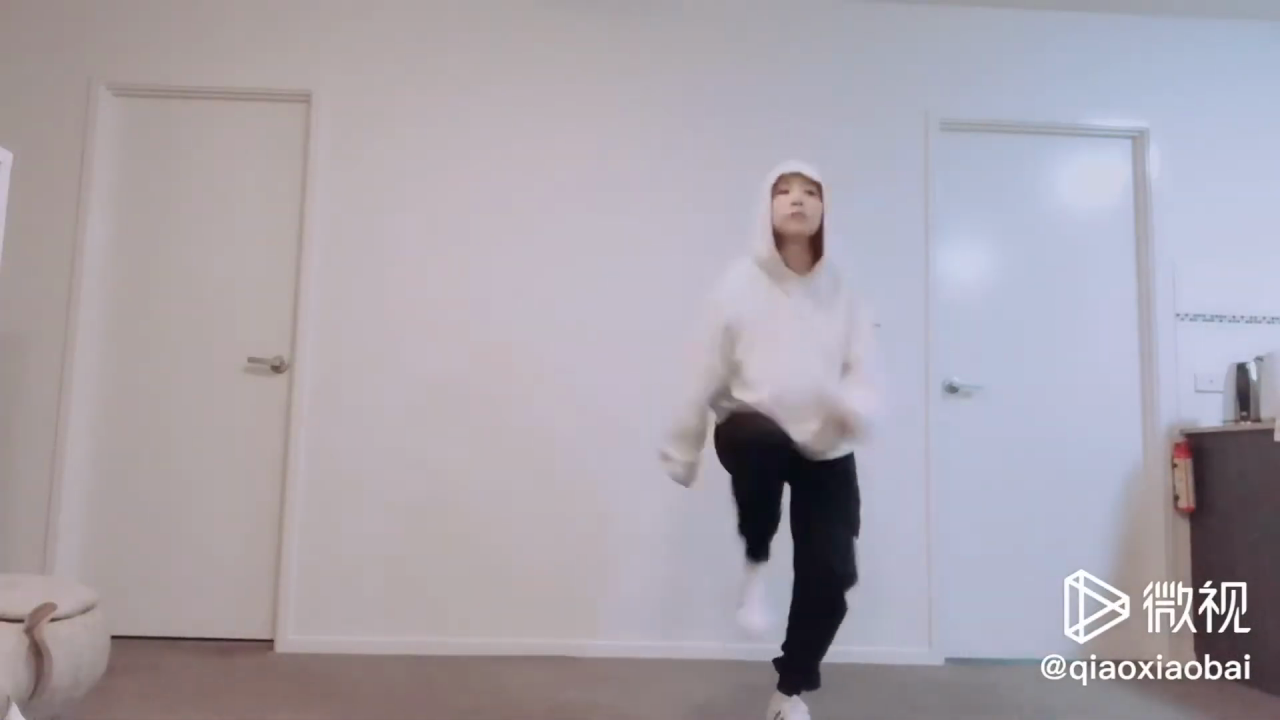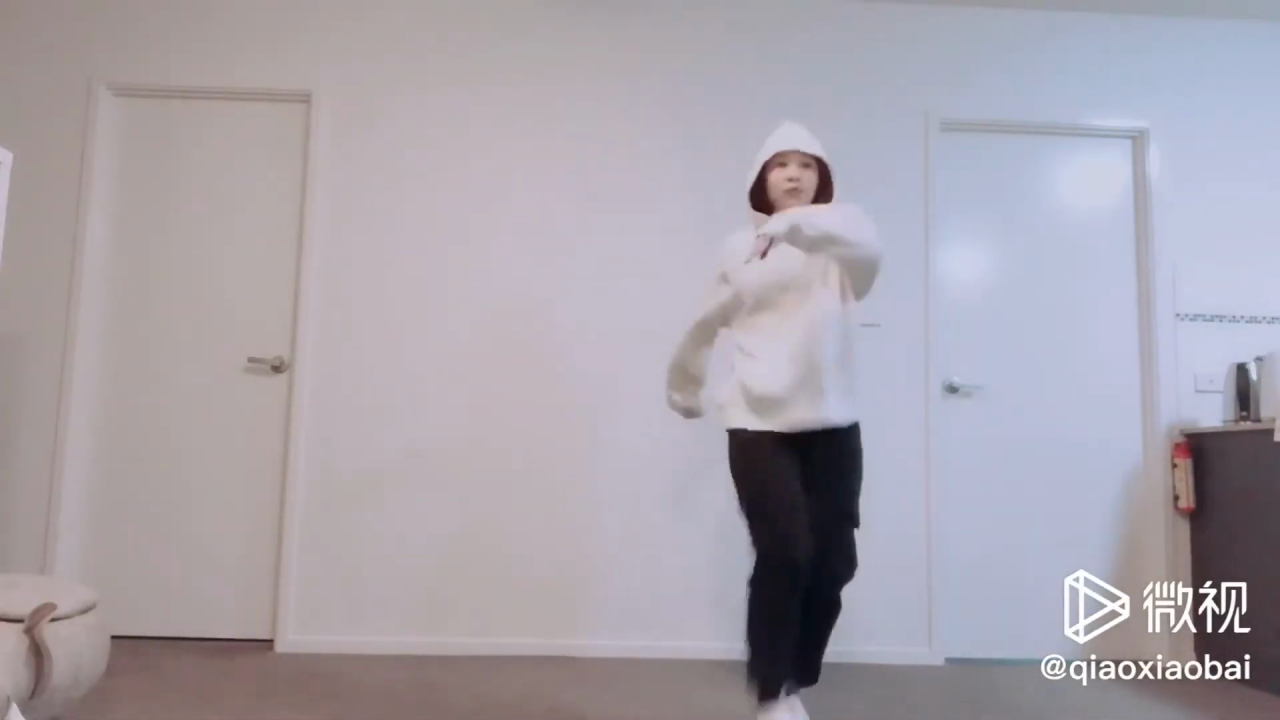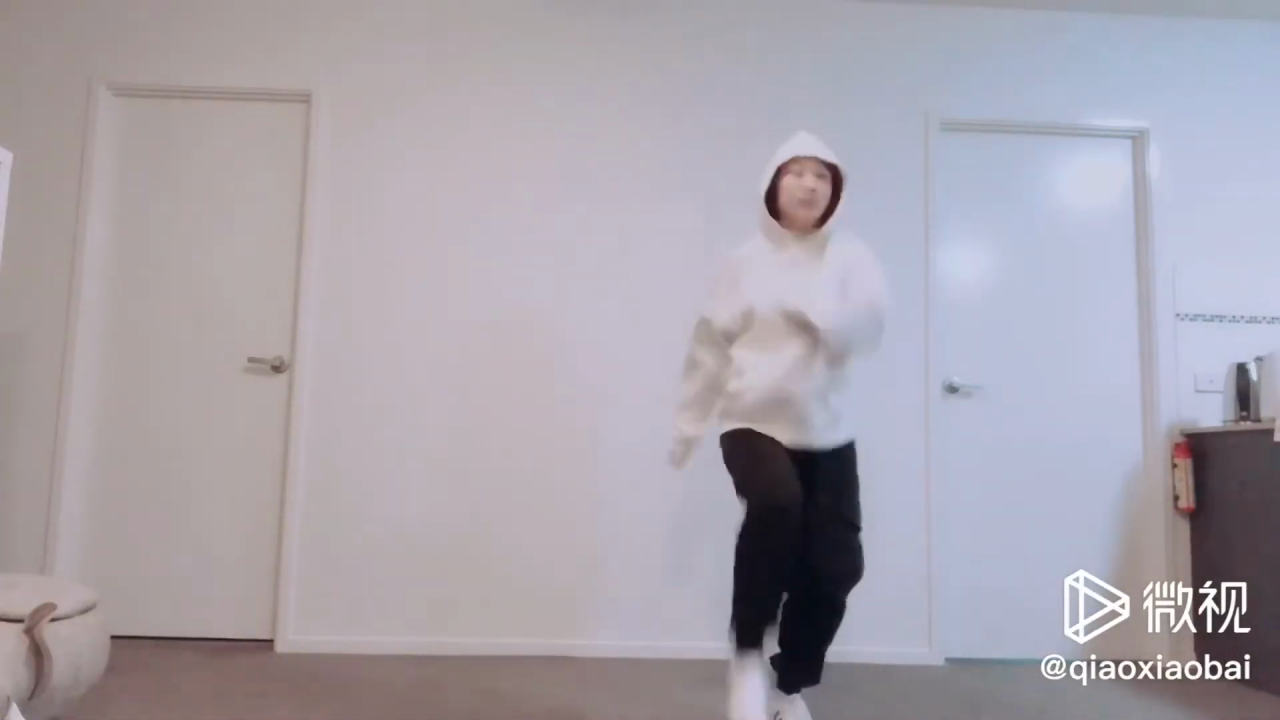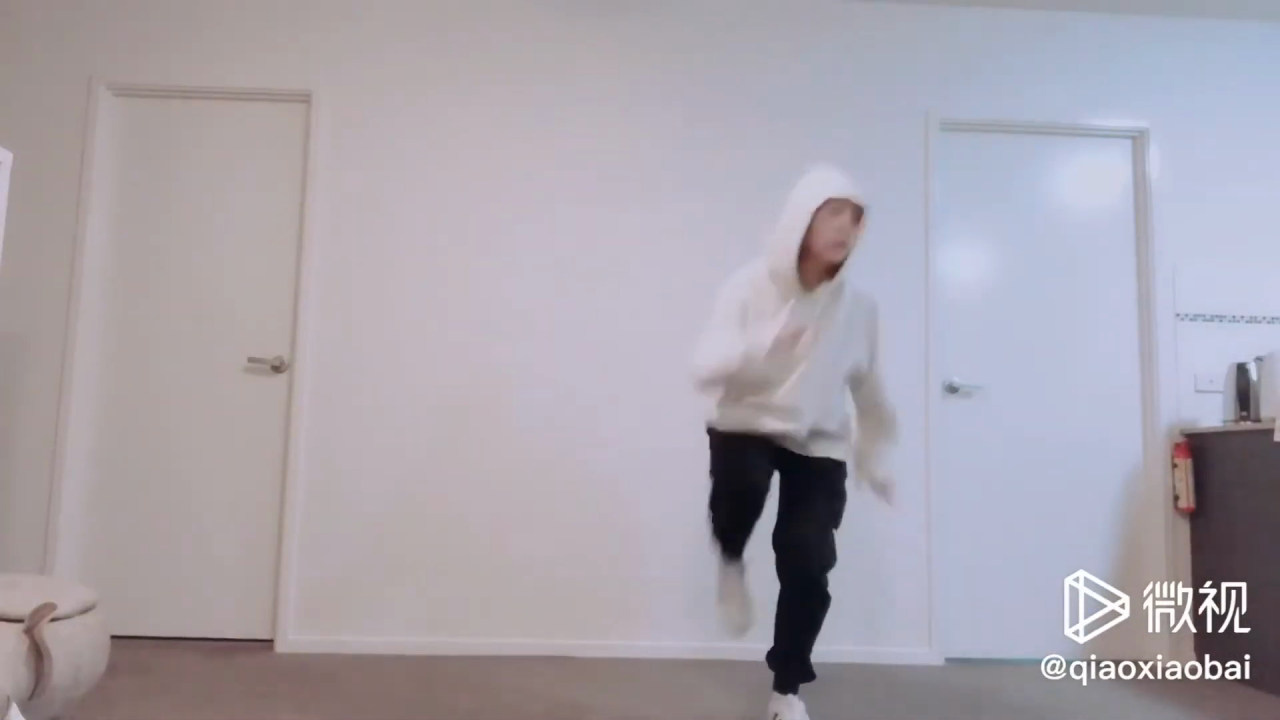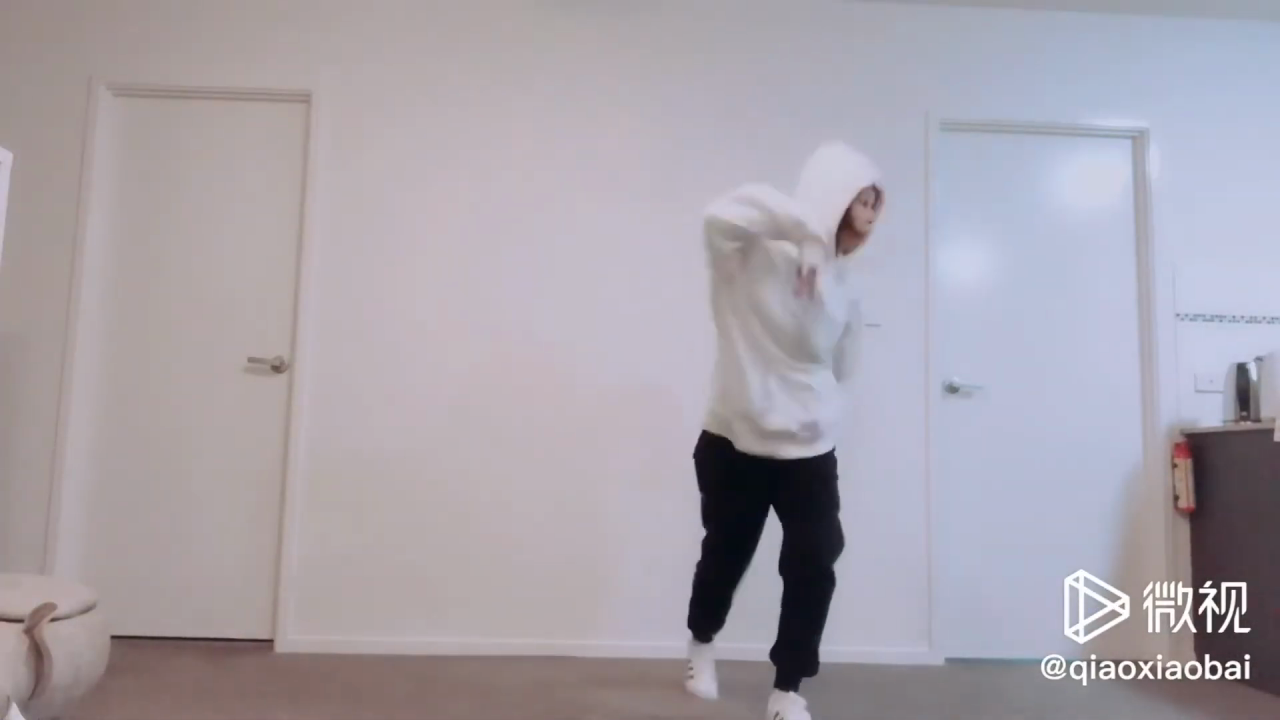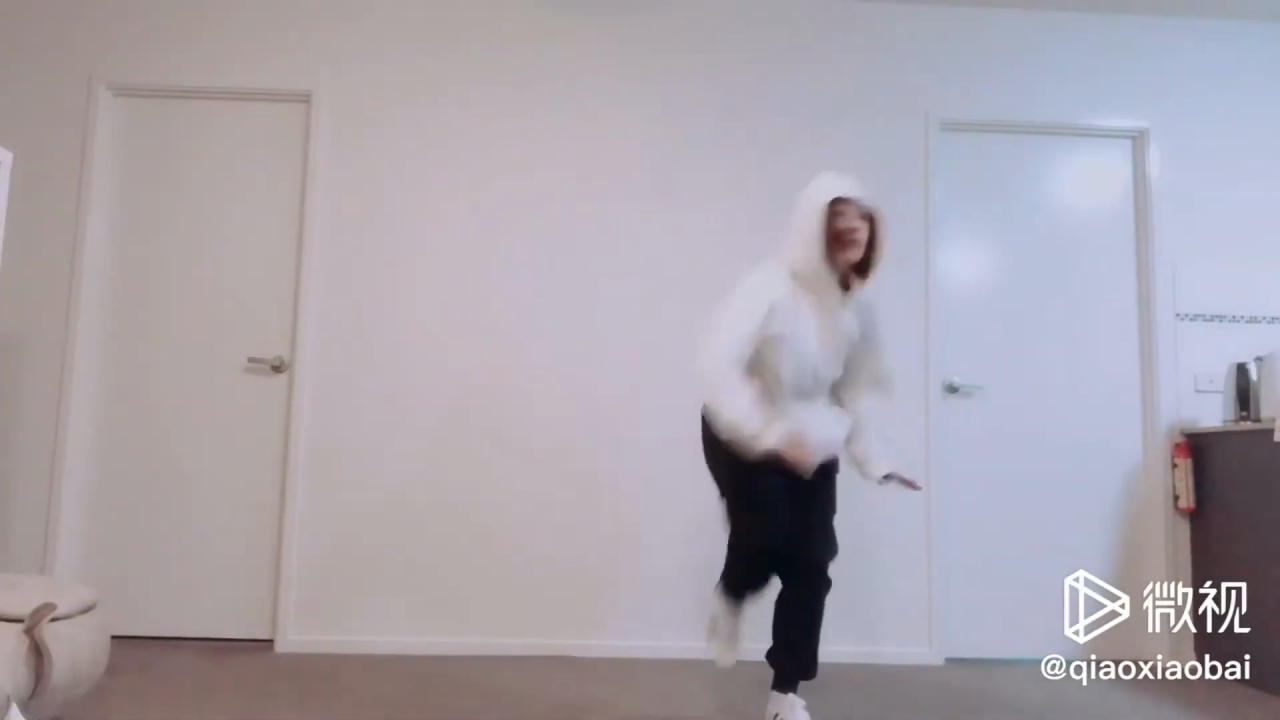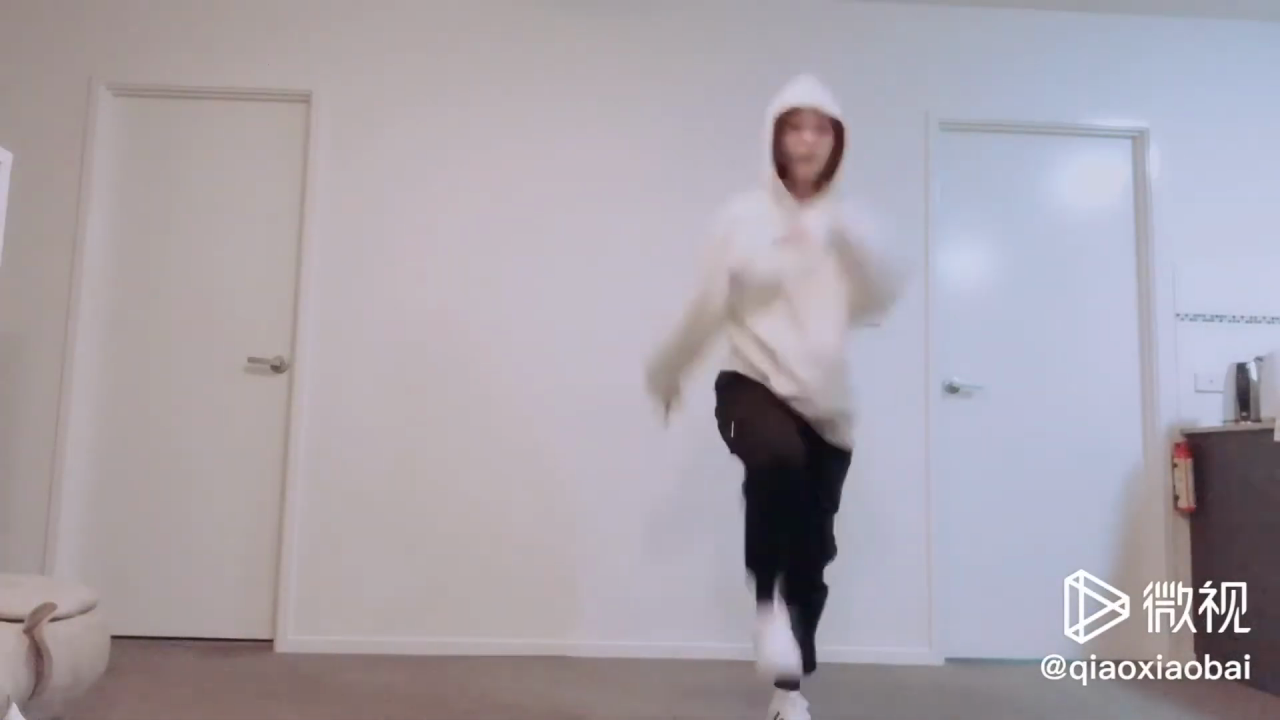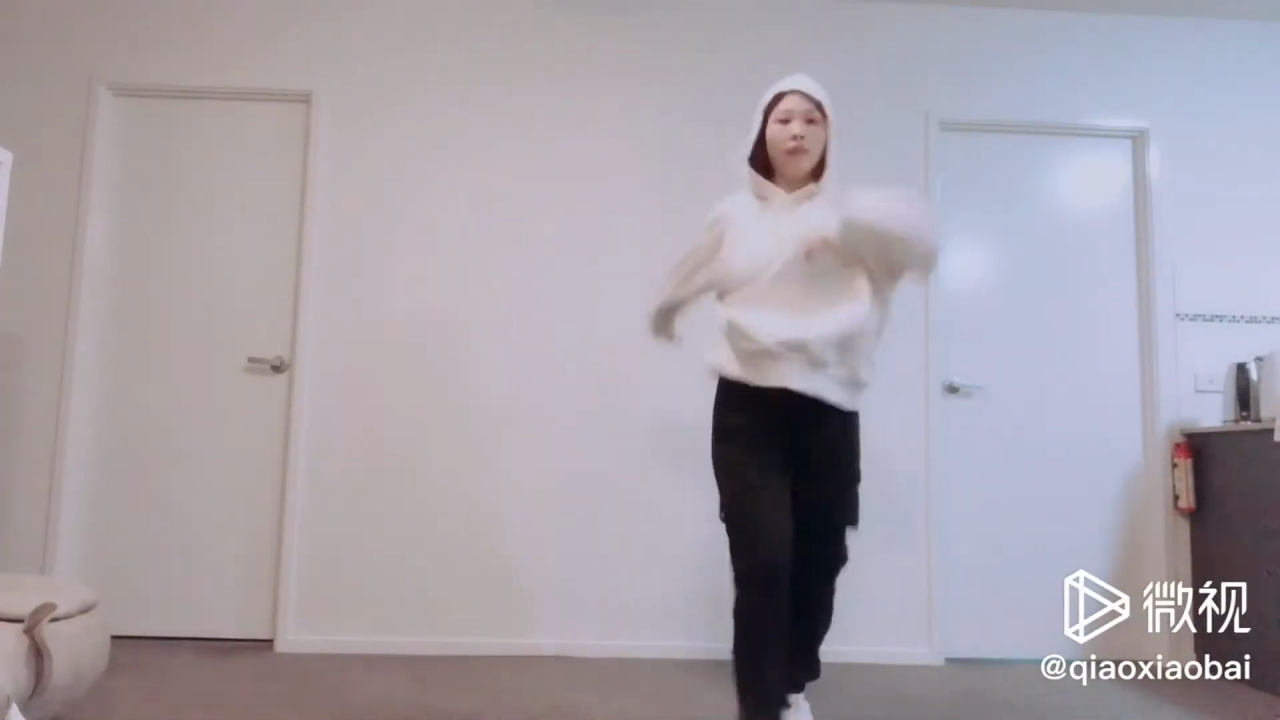
dt=0.2s
person 1, frame 1
left shoulder: (839, 293)
right shoulder: (738, 288)
left elbow: (861, 369)
right elbow: (705, 384)
left wrist: (856, 406)
right wrist: (680, 451)
left hip: (827, 451)
right hip: (750, 434)
left knee: (828, 581)
right knee: (758, 439)
right ankle: (754, 560)
person 1, frame 2
left shoulder: (839, 233)
right shoulder: (739, 248)
left elbow: (865, 243)
right elbow: (707, 322)
left wrist: (795, 224)
right wrist: (682, 385)
left hip: (831, 426)
right hip: (759, 425)
left knee: (828, 572)
right knee: (785, 551)
person 1, frame 3
left shoulder: (849, 258)
right shoulder: (744, 261)
left elbow: (866, 321)
right elbow: (709, 348)
left wrist: (815, 310)
right wrist: (688, 424)
left hip: (825, 438)
right hip: (753, 426)
left knee: (832, 572)
right knee: (775, 502)
right ankle: (748, 661)
person 1, frame 4
left shoulder: (858, 307)
right shoulder: (748, 287)
left elbow: (867, 392)
right elbow: (708, 367)
left wrist: (874, 462)
right wrist: (749, 350)
left hip: (819, 446)
right hip: (748, 434)
left knee: (807, 567)
right knee: (739, 479)
right ankle: (731, 561)
person 1, frame 5
left shoulder: (840, 279)
right shoulder: (760, 255)
right elbow: (722, 214)
right wrist: (806, 228)
left hip: (808, 445)
right hip: (733, 438)
left knee: (814, 562)
right knee: (725, 555)
right ankle: (701, 645)
person 1, frame 6
left shoulder: (859, 312)
right shoulder: (771, 288)
left elbow: (856, 393)
right elbow: (718, 364)
left wrist: (872, 460)
right wrist: (769, 432)
left hip: (813, 449)
right hip: (743, 437)
left knee: (809, 571)
right knee: (765, 532)
right ankle: (729, 598)
person 1, frame 7
left shoulder: (847, 222)
right shoulder: (744, 216)
left elbow: (882, 291)
right elbow: (708, 307)
left wrist: (841, 230)
right wrist: (663, 371)
left hip: (828, 413)
right hip: (754, 387)
left knee: (809, 557)
right knee: (777, 459)
right ankle: (768, 604)
person 1, frame 8
left shoulder: (856, 219)
right shoulder: (734, 216)
left elbow: (920, 243)
right elbow: (686, 278)
left wrist: (846, 221)
right wrist: (662, 315)
left hip: (829, 406)
right hip: (749, 403)
left knee: (819, 560)
right knee: (763, 560)
